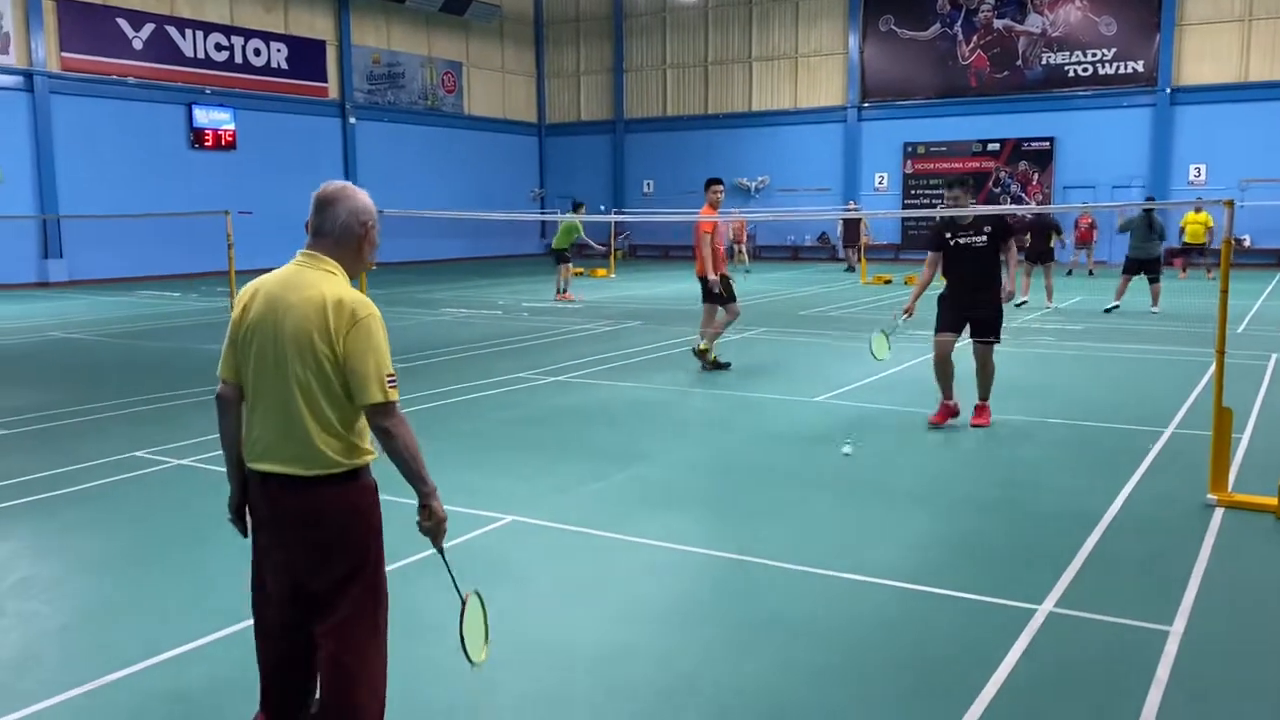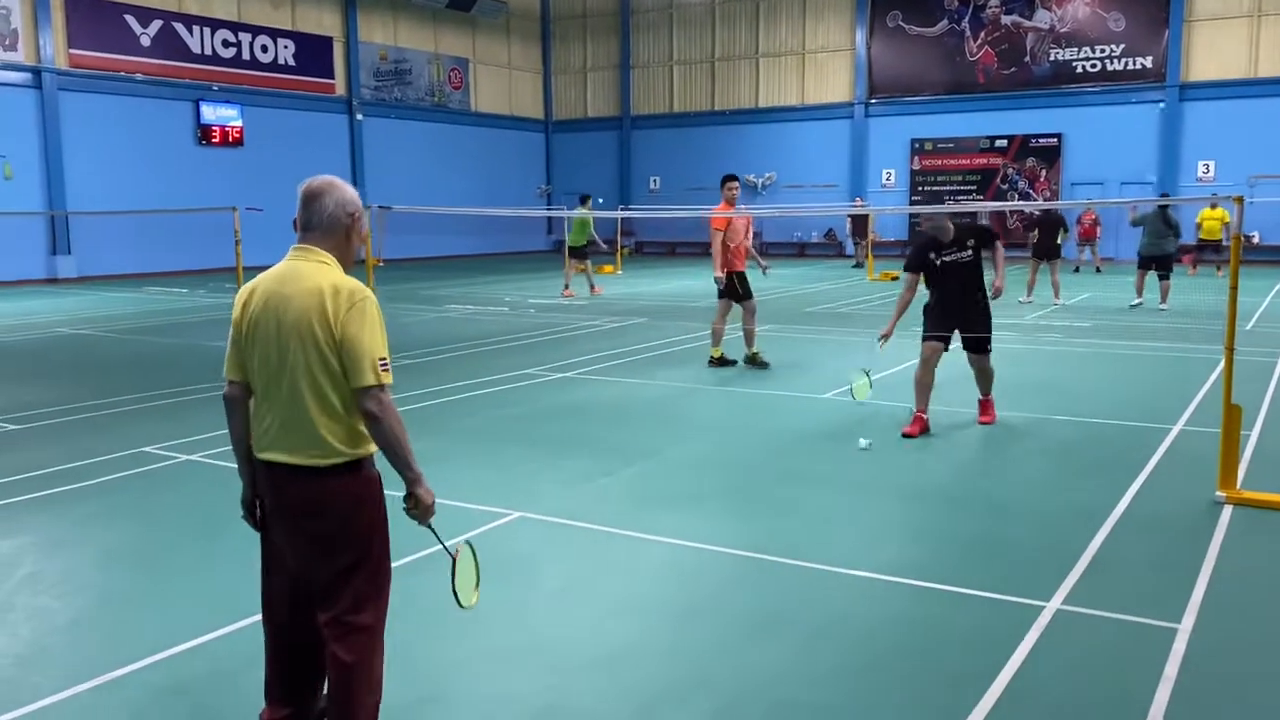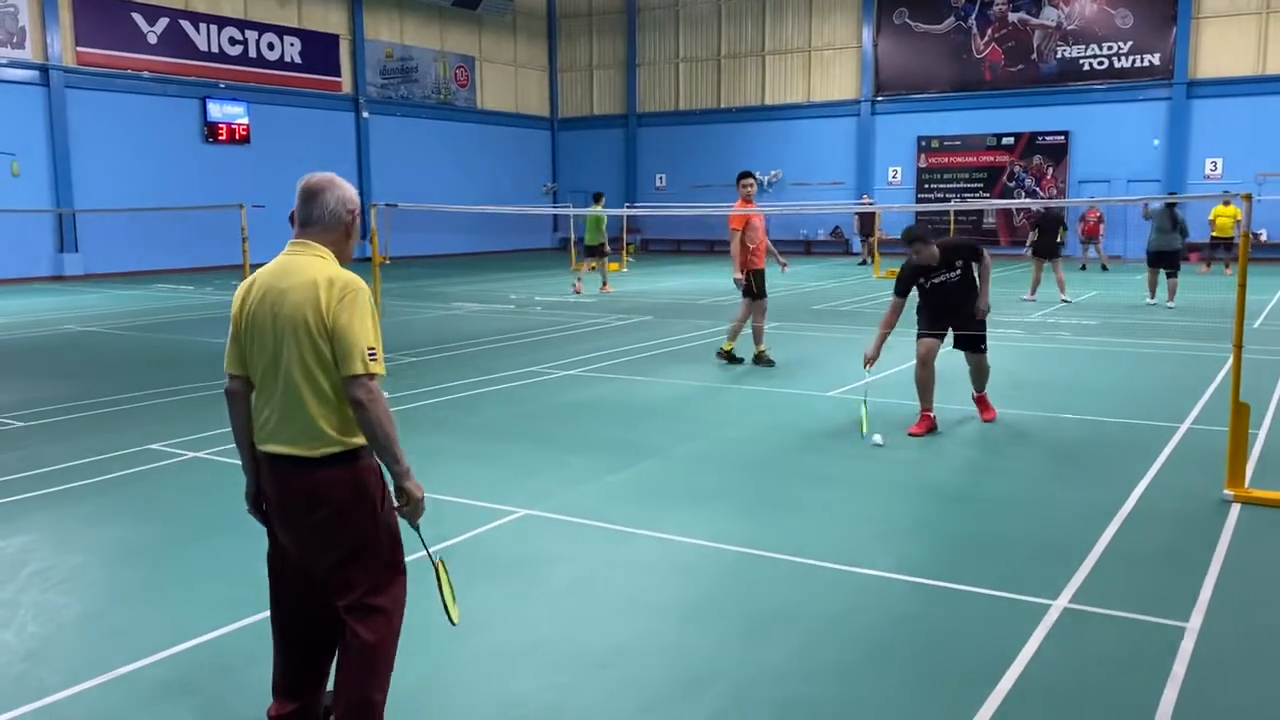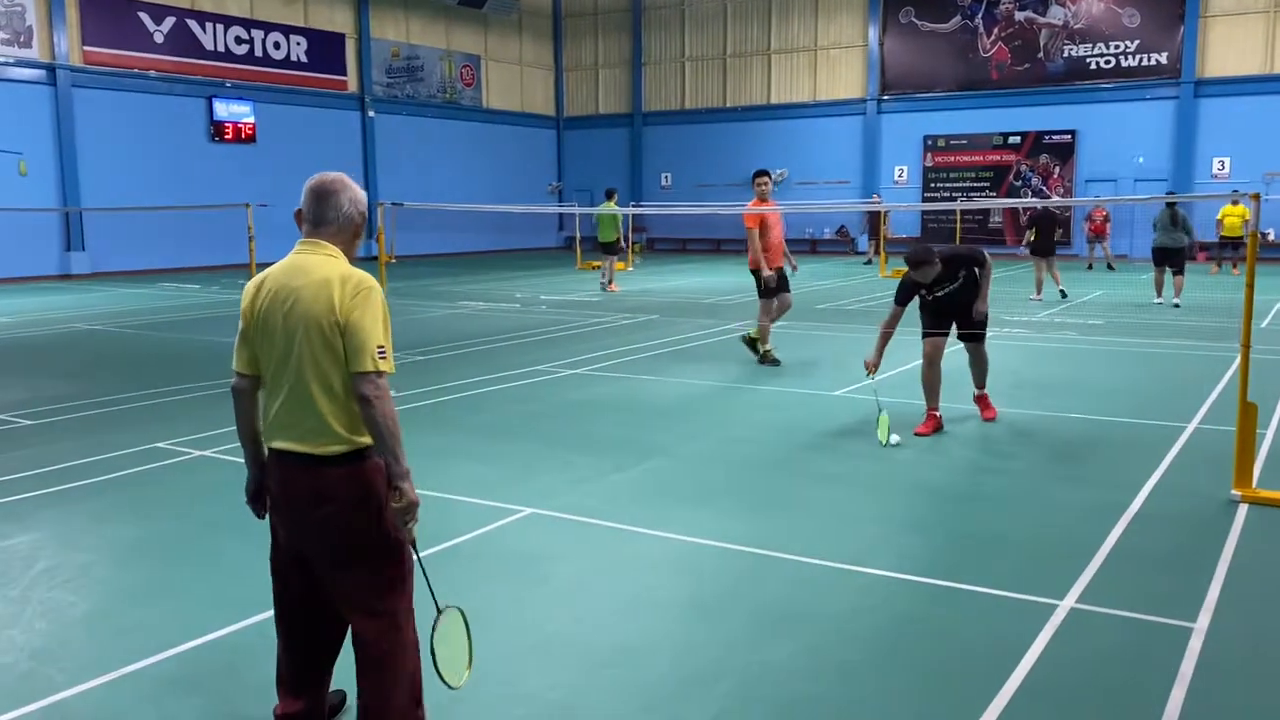
dt=0.2s
person 1, frame 1
left shoulder: (254, 293)
right shoulder: (350, 307)
left elbow: (228, 399)
right elbow: (384, 419)
left wrist: (237, 482)
right wrist: (428, 495)
left hip: (267, 488)
right hip: (334, 493)
left knee: (279, 615)
right knee: (350, 627)
person 1, frame 2
left shoulder: (253, 292)
right shoulder: (348, 295)
left elbow: (234, 397)
right elbow: (374, 405)
left wrist: (250, 479)
right wrist: (414, 481)
left hip: (276, 479)
right hip: (339, 482)
left knee: (290, 607)
right knee: (353, 618)
person 1, frame 3
left shoulder: (252, 287)
right shoulder: (344, 287)
left elbow: (236, 392)
right elbow: (362, 393)
left wrist: (253, 473)
right wrist: (403, 475)
left hip: (279, 471)
right hip: (339, 472)
left knee: (297, 601)
right knee: (373, 602)
person 1, frame 4
left shoulder: (261, 285)
right shoulder: (356, 286)
left elbow: (243, 388)
right elbow: (370, 391)
left wrist: (255, 467)
right wrist: (401, 477)
left hip: (284, 469)
right hip: (347, 471)
left knee: (301, 600)
right knee: (380, 603)
person 2, frame 1
left shoulder: (994, 221)
right shoulder: (942, 228)
left elbow: (1010, 249)
right elbow: (930, 267)
left wrist: (1011, 278)
right wrist: (913, 300)
left hip: (987, 299)
right hip: (953, 297)
left knee: (983, 355)
right knee: (941, 350)
left ankle: (982, 406)
right ankle: (948, 404)
person 2, frame 2
left shoulder: (974, 231)
right shoulder: (921, 248)
left elbow: (997, 248)
right elbow: (908, 289)
left wrist: (999, 277)
right wrist: (892, 324)
left hip: (975, 307)
right hip: (939, 308)
left knee: (980, 362)
right knee: (928, 356)
left ankle: (986, 401)
right ankle: (920, 417)
person 2, frame 3
left shoulder: (960, 247)
right shoulder: (910, 270)
left elbow: (983, 259)
right elbow: (895, 311)
left wrist: (984, 295)
right wrist: (877, 347)
left hip: (969, 307)
right hip: (932, 313)
left knee: (977, 360)
right knee: (924, 355)
left ankle: (981, 396)
right ankle: (927, 415)
person 2, frame 4
left shoulder: (960, 256)
right shoulder: (909, 282)
left elbow: (986, 262)
right elbow: (893, 318)
left wrist: (983, 299)
right wrist: (877, 355)
left hip: (970, 304)
right hip: (935, 310)
left knee: (977, 350)
right knee: (931, 354)
left ankle: (981, 395)
right ankle: (933, 415)
person 3, frame 1
left shoulder: (714, 215)
right shoulder: (706, 215)
right elbow: (704, 246)
left wrist: (719, 271)
right wrist: (711, 272)
left hip: (715, 271)
right hip: (712, 273)
left knee: (710, 314)
right knee: (733, 311)
left ankle: (708, 357)
right ankle: (703, 347)
person 3, frame 2
left shoulder: (739, 213)
right shoulder: (722, 212)
right elbow: (716, 242)
left wrist: (759, 261)
right wrist: (717, 269)
left hip: (735, 268)
right hip: (731, 269)
left knee: (722, 312)
right knee: (750, 308)
left ankle: (716, 355)
right ankle: (752, 354)
person 3, frame 3
left shoulder: (755, 208)
right shoulder: (739, 210)
right elbow: (734, 243)
left wrist: (777, 257)
right wrist: (737, 271)
left hip: (758, 266)
right hip: (749, 268)
left knee: (748, 309)
right knee: (759, 309)
left ankle: (726, 348)
right ankle: (759, 352)
person 3, frame 4
left shoulder: (774, 206)
right shoulder: (753, 209)
right elbow: (754, 241)
left wrist: (789, 258)
right wrist: (764, 268)
left hip: (778, 265)
right hip: (763, 267)
left knee: (785, 303)
right knee: (767, 307)
left ankle: (754, 336)
right ankle: (764, 351)
